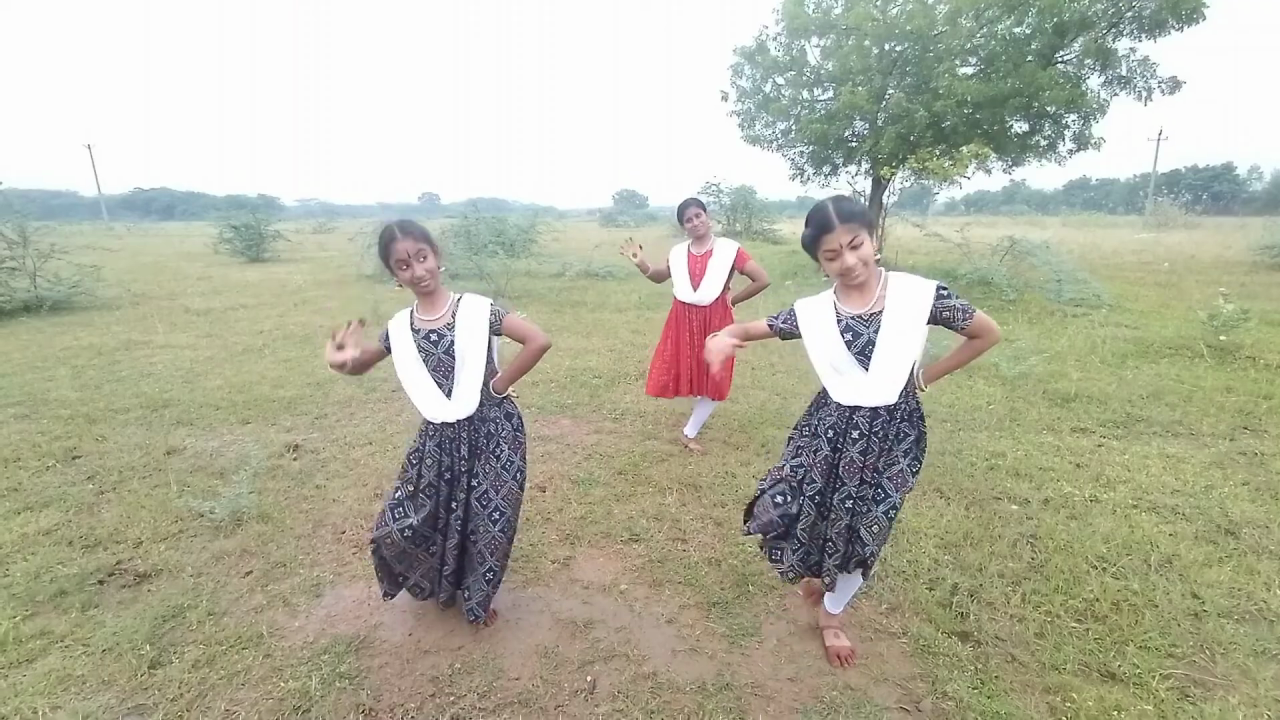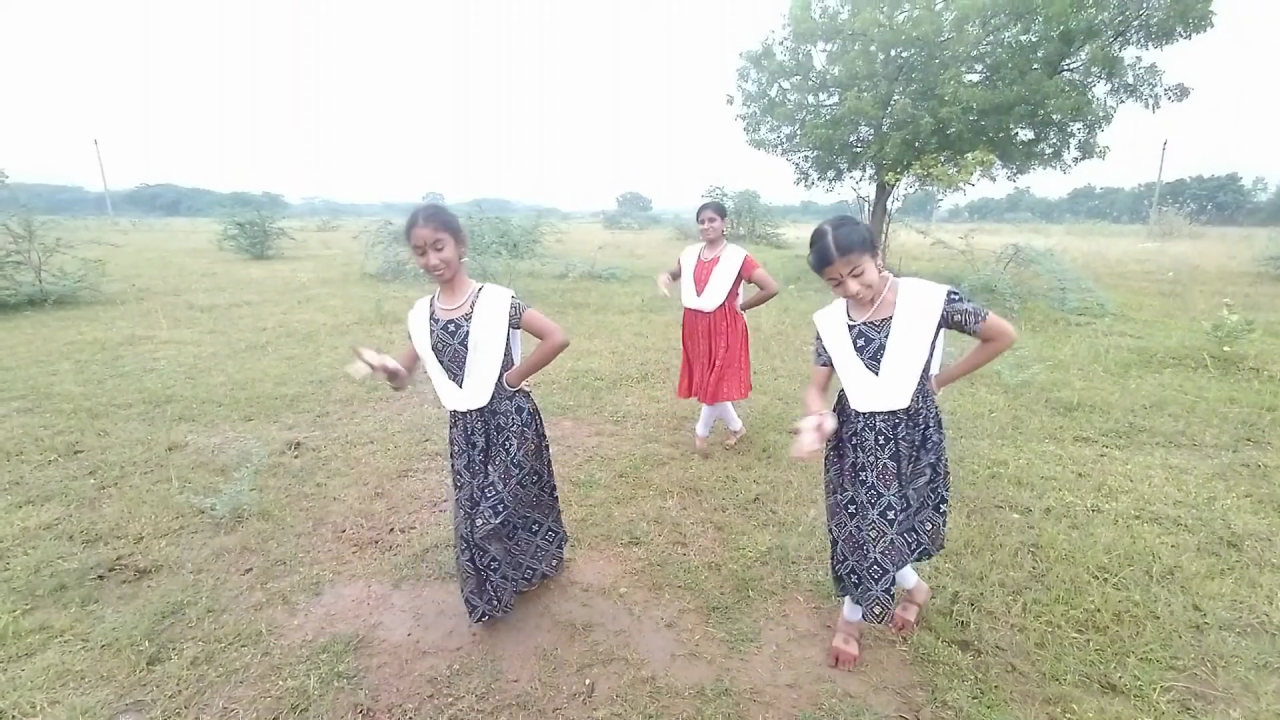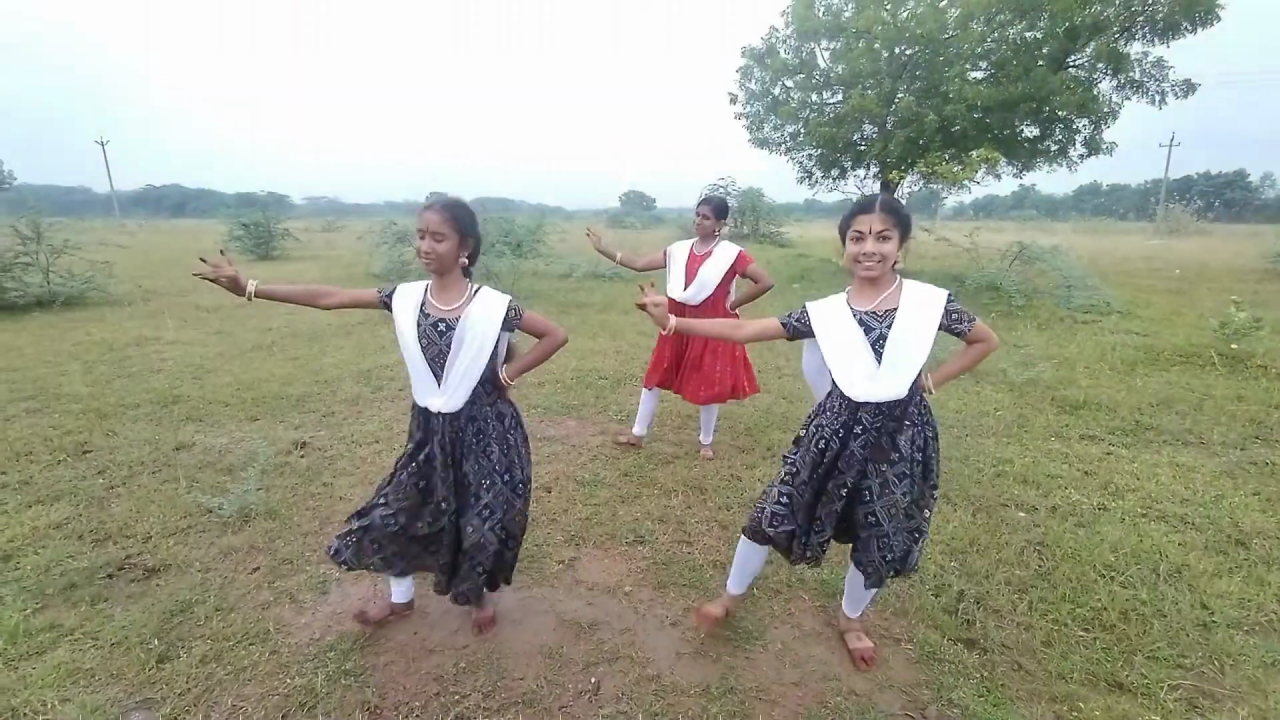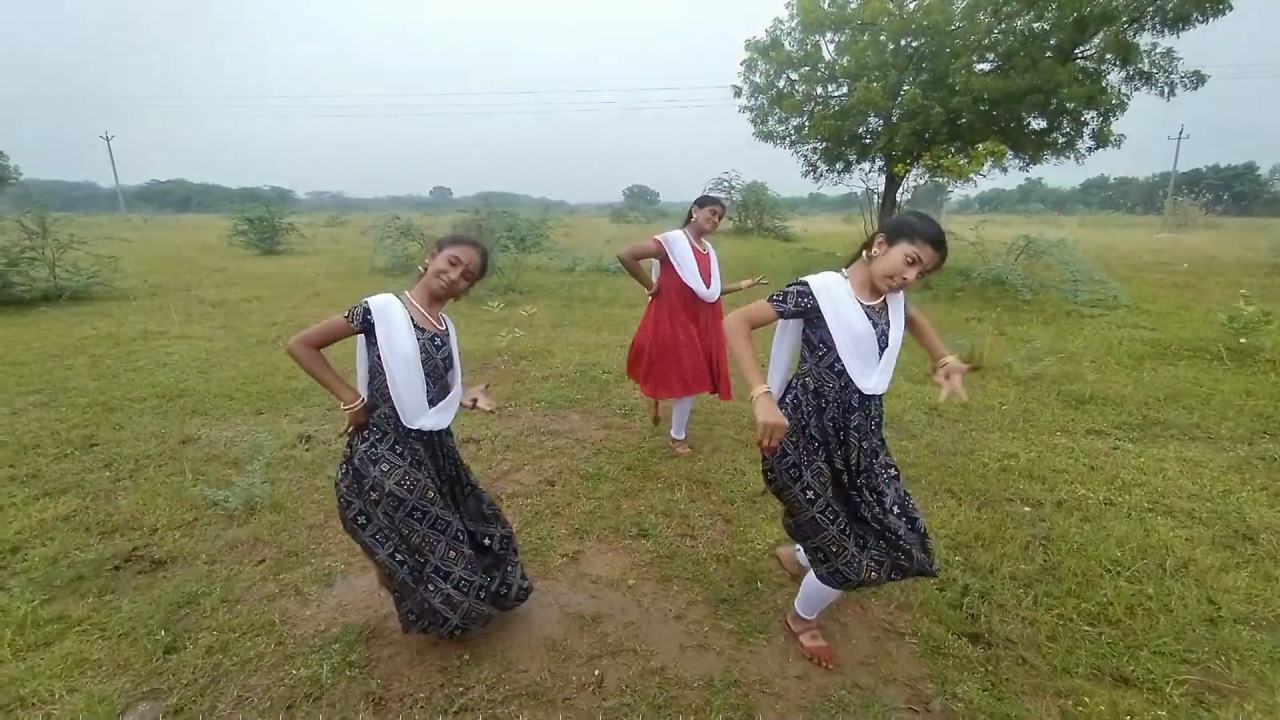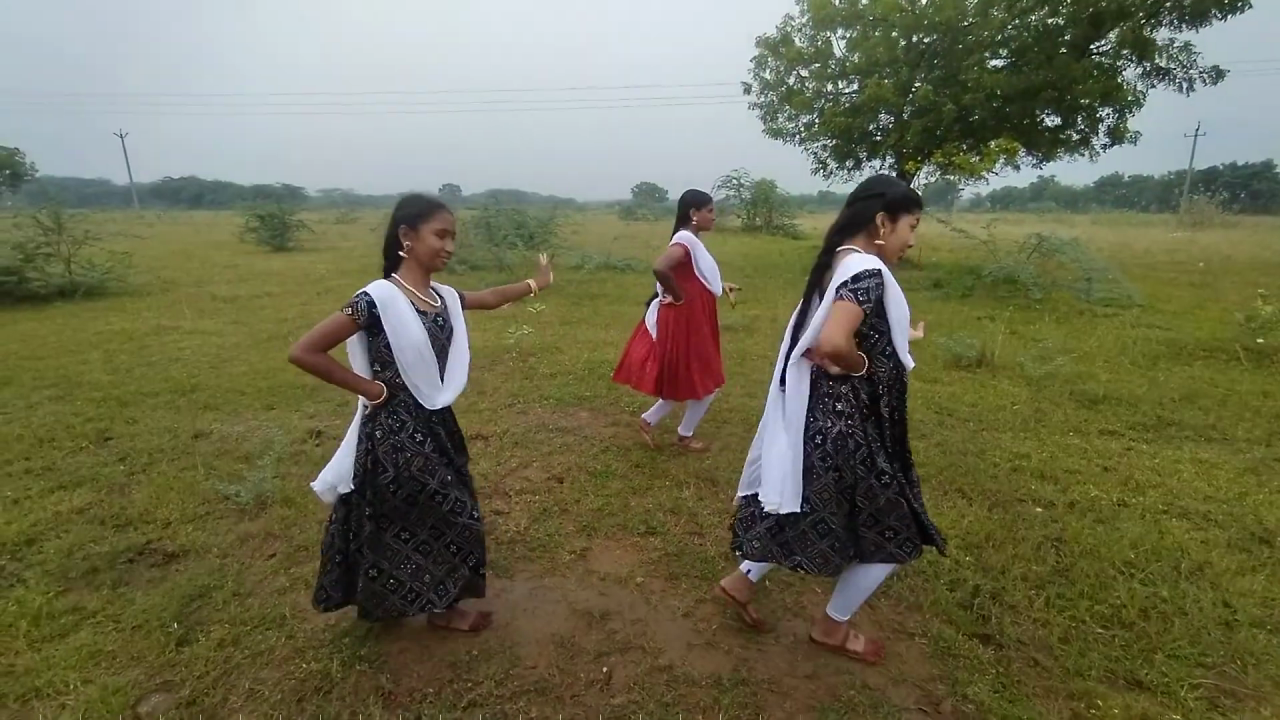
dt=0.5s
person 1, frame 1
left shoulder: (919, 293)
right shoulder: (811, 312)
left elbow: (988, 333)
right elbow: (737, 329)
left wrist: (924, 376)
right wrist: (720, 341)
left hip: (891, 433)
right hip: (830, 427)
left knee: (862, 529)
right knee: (781, 515)
left ankle: (830, 613)
right ankle: (815, 571)
person 1, frame 2
left shoulder: (932, 300)
right shoulder: (828, 320)
left elbow: (996, 335)
right elbow: (819, 377)
left wrist: (941, 378)
right wrist: (817, 416)
left hip: (911, 436)
right hip: (854, 436)
left knee: (882, 536)
right knee: (866, 530)
left ankle: (850, 621)
right ankle: (911, 587)
person 1, frame 3
left shoulder: (930, 301)
right shoulder: (823, 312)
left elbow: (986, 340)
right elbow: (745, 330)
left wrist: (933, 380)
right wrist: (672, 321)
left hip: (900, 436)
right hip: (837, 429)
left knee: (881, 538)
right knee: (777, 515)
left ankle: (851, 618)
right ankle: (731, 595)
person 1, frame 4
left shoulder: (892, 302)
right shoulder: (820, 291)
left elbow: (915, 317)
right elbow: (736, 322)
left wrist: (946, 361)
right wrist: (763, 396)
left hip: (856, 436)
right hip: (810, 436)
left knee: (885, 530)
right knee: (850, 548)
left ankle: (797, 553)
right ankle: (801, 617)
person 1, frame 5
left shoulder: (840, 264)
right shoulder: (867, 273)
right elbow: (833, 342)
left wrist: (896, 341)
right wrist: (859, 365)
left hip: (821, 418)
right hip: (844, 426)
left knee: (814, 516)
right knee: (895, 531)
left ankle: (742, 579)
right ankle: (833, 624)
person 2, frame 1
left shoulder: (478, 309)
right shoulder: (399, 327)
left elbow: (539, 341)
right elbow: (357, 365)
left wrist: (498, 384)
right wrist: (343, 359)
left hip: (490, 428)
right hip: (438, 436)
left knee: (487, 518)
right knee: (405, 522)
left ankle: (479, 598)
right ankle: (438, 587)
person 2, frame 2
left shoulder: (492, 300)
right shoulder: (421, 314)
left elbow: (556, 337)
right elbow: (405, 373)
left wrist: (512, 380)
right wrist: (392, 371)
left hip: (505, 421)
right hip: (464, 424)
left knee: (495, 514)
right knee: (474, 514)
left ankle: (506, 587)
person 2, frame 3
left shoulder: (494, 305)
right shoulder: (406, 297)
left elbow: (556, 335)
right elbow: (330, 298)
left wrist: (509, 373)
right wrist: (248, 288)
left hip: (484, 426)
right hip: (432, 426)
left knee: (485, 516)
right knee: (399, 508)
left ankle: (479, 594)
right ankle: (399, 598)
person 2, frame 4
left shoulder: (447, 329)
right shoulder: (379, 310)
right elbow: (300, 344)
left wrist: (469, 396)
right wrist: (350, 399)
left hip: (433, 445)
right hip: (386, 447)
left knee: (470, 526)
person 2, frame 5
left shoulder: (445, 298)
right shoulder: (378, 297)
left elbow: (489, 298)
right elbow: (304, 352)
left wrist: (532, 285)
right wrist: (370, 388)
left hip: (433, 424)
right hip: (397, 430)
left knee: (442, 514)
right knee: (454, 516)
right ankle: (441, 607)
person 3, frame 1
left shoulder: (729, 249)
right shoulder: (678, 253)
left elbow: (762, 280)
right elbow: (658, 277)
left wrist: (732, 300)
right wrist: (640, 263)
left hip: (714, 322)
right hip: (682, 321)
left knee: (711, 383)
right knee: (669, 378)
left ankle: (689, 433)
person 3, frame 2
left shoulder: (738, 257)
right shoulder: (689, 255)
left elbow: (772, 288)
right elbow: (674, 274)
left wrist: (740, 306)
right wrist: (665, 278)
left hip: (724, 328)
right hip: (695, 326)
left knee: (717, 387)
right knee: (704, 386)
left ankle: (702, 431)
right ankle: (736, 426)
person 3, frame 3
left shoulder: (731, 254)
right shoulder: (678, 250)
left elbow: (766, 282)
right elbow: (639, 264)
left wrist: (733, 305)
right wrist: (603, 250)
left knee: (708, 386)
right knee: (657, 377)
left ankle: (706, 441)
right ankle: (638, 433)
person 3, frame 4
left shoulder: (707, 249)
right shoulder: (672, 241)
right elbow: (625, 255)
left wrist: (744, 285)
right wrist: (651, 287)
left hip: (702, 320)
right hip: (674, 320)
left knee: (699, 379)
right knee: (685, 379)
right ankle: (677, 436)
person 3, frame 5
left shoulder: (691, 242)
right shoulder: (685, 241)
right elbow: (659, 268)
left wrist: (722, 286)
right wrist: (678, 296)
left hip: (690, 322)
right hip: (685, 323)
left knee: (688, 382)
right knee: (704, 384)
left ankle: (648, 420)
right ankle: (685, 436)
